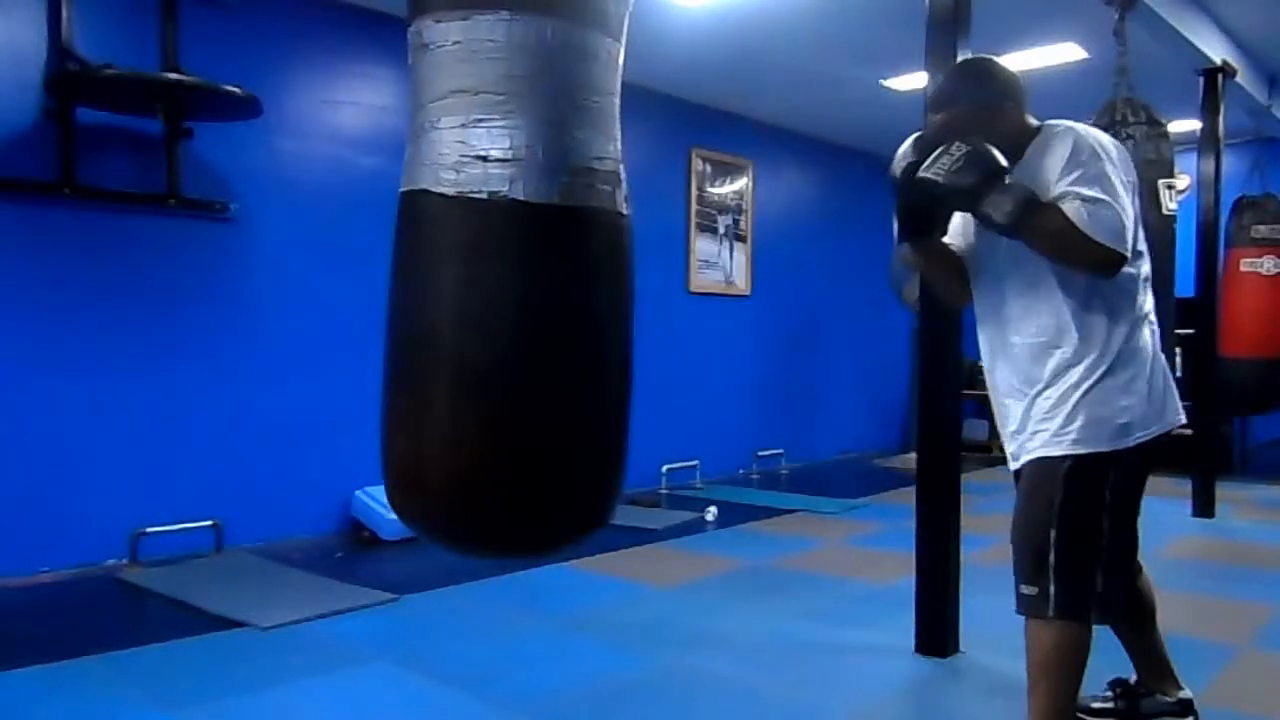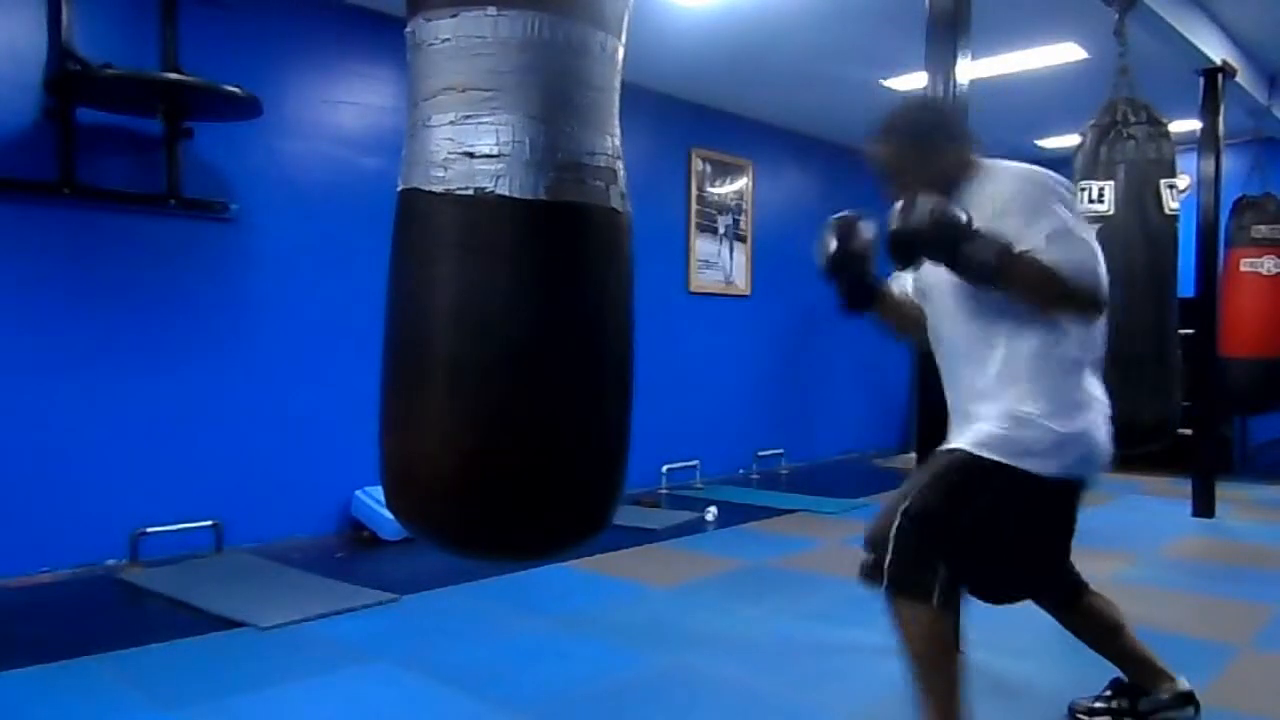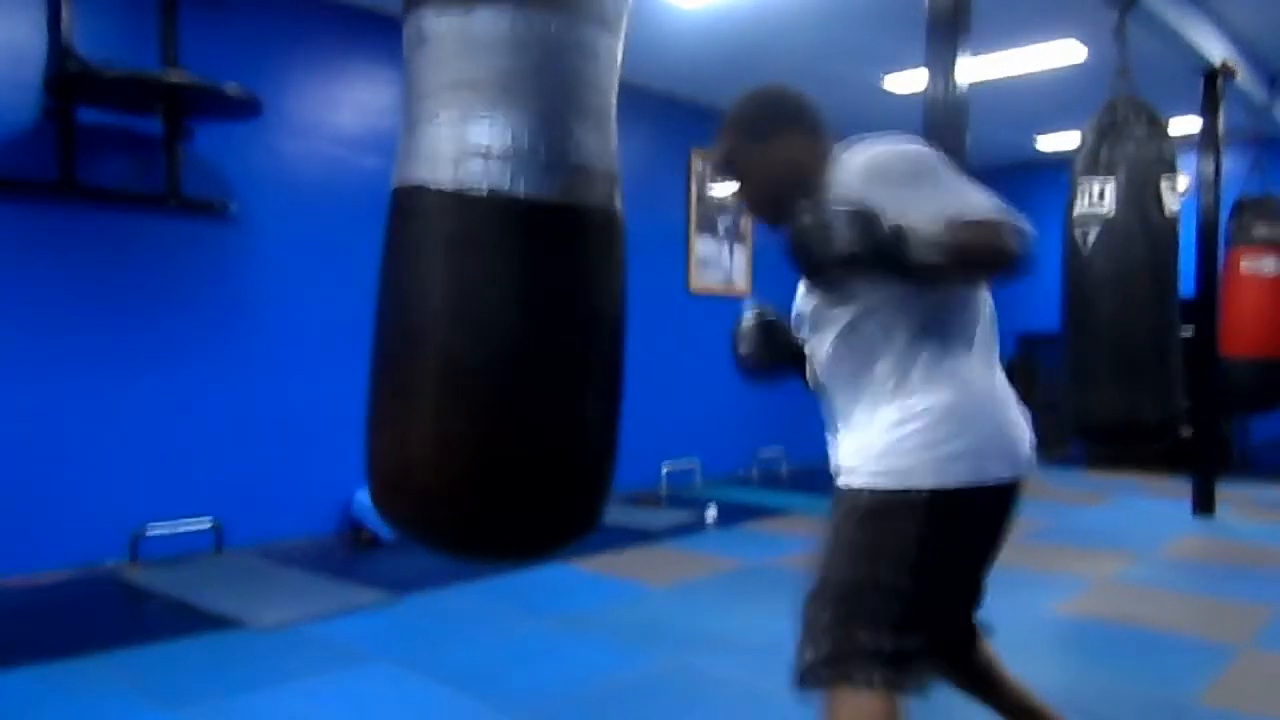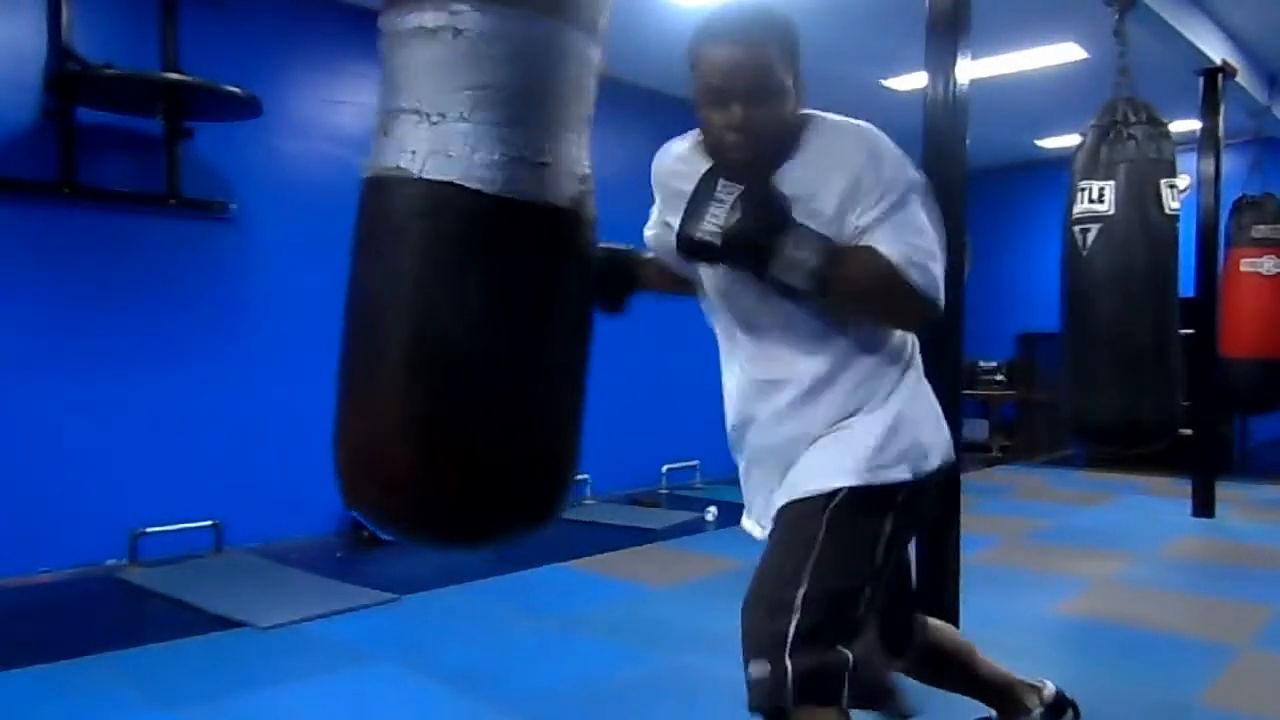
dt=1s
person 1, frame 1
left shoulder: (1079, 149)
right shoulder: (982, 174)
left elbow: (1105, 251)
right elbow: (958, 289)
left wrist: (996, 199)
right wrist: (920, 226)
left hip: (1093, 406)
right hip: (1050, 410)
left knee: (1054, 571)
right knee: (1102, 561)
person 1, frame 2
left shoulder: (1022, 189)
right shoulder: (942, 207)
left elbow: (1083, 296)
right elbow: (926, 321)
left wrist: (973, 249)
right wrist: (864, 286)
left hip: (1030, 432)
right hip: (1048, 434)
left knee: (904, 552)
right knee: (1042, 575)
person 1, frame 3
left shoulder: (882, 169)
right shoulder: (819, 213)
left elbow: (1004, 243)
left wrist: (894, 247)
right wrist: (783, 345)
left hip: (930, 453)
right hip: (961, 449)
left knee: (853, 653)
right knee: (927, 625)
person 1, frame 4
left shoulder: (857, 154)
right shoulder: (675, 165)
left elbow: (914, 300)
right elbow: (689, 270)
left wrist: (785, 246)
right wrist: (622, 269)
left hip: (862, 445)
right hip: (781, 452)
left knee: (793, 654)
right knee: (876, 624)
